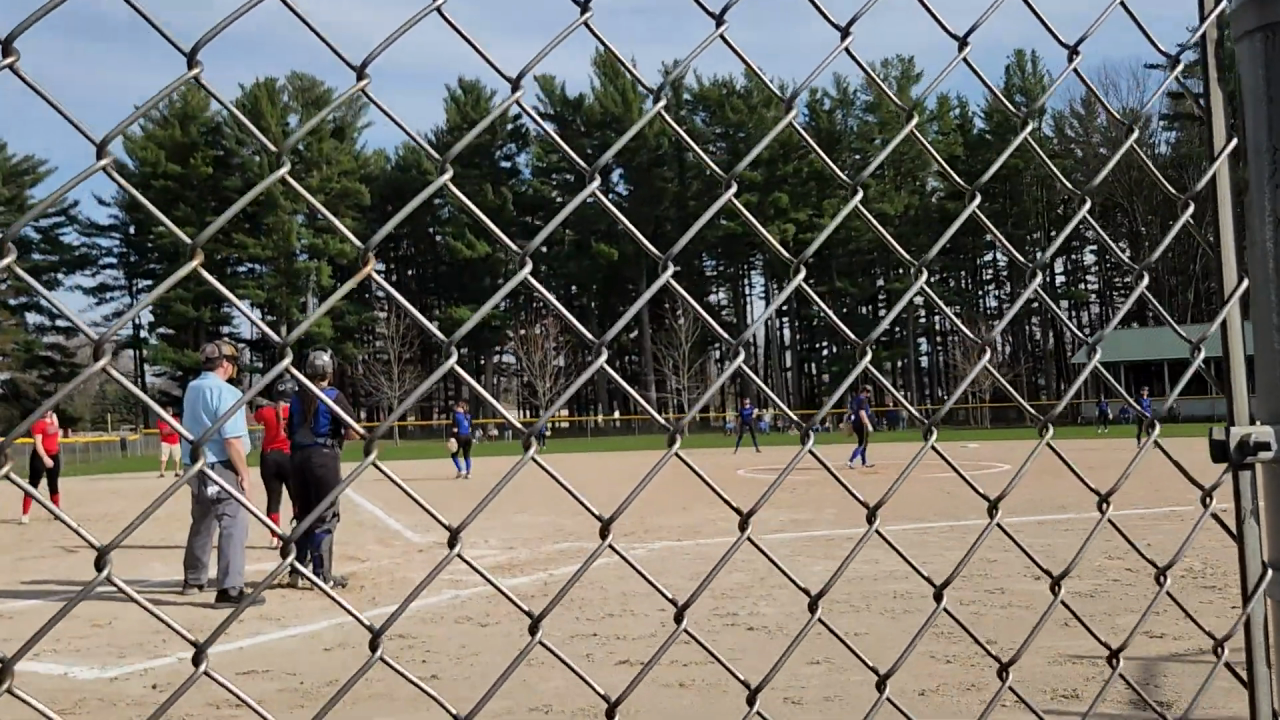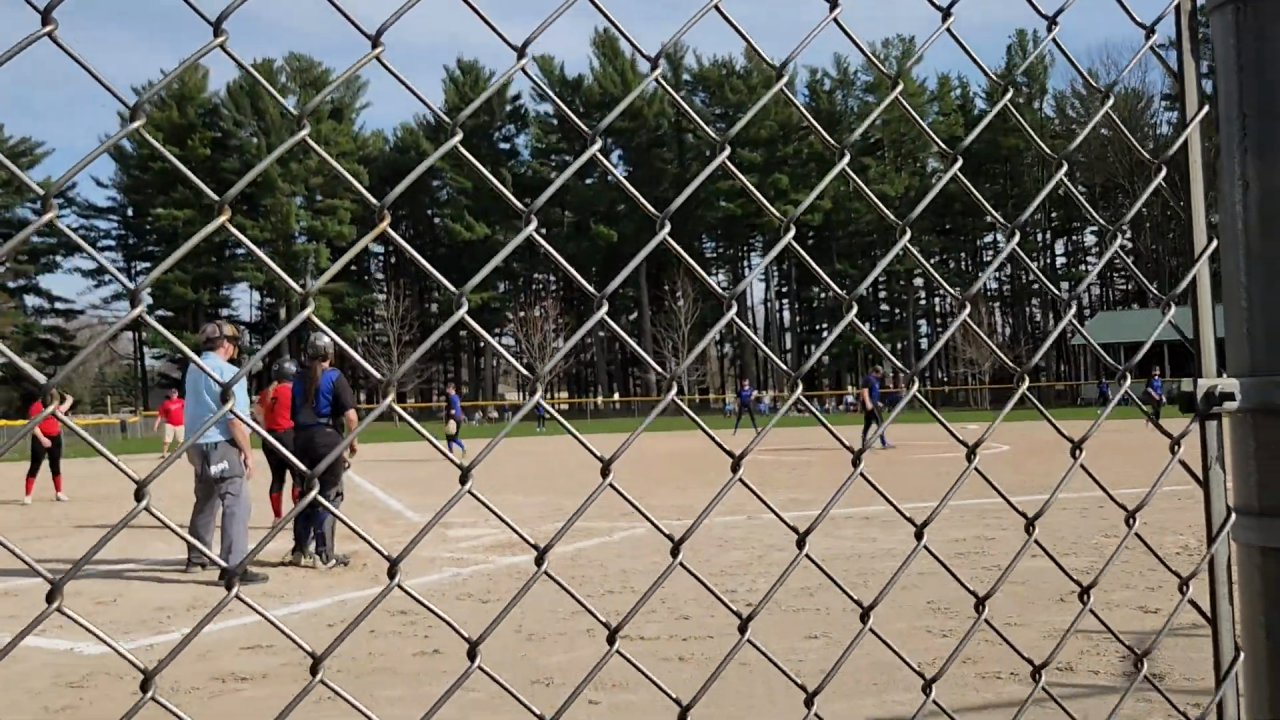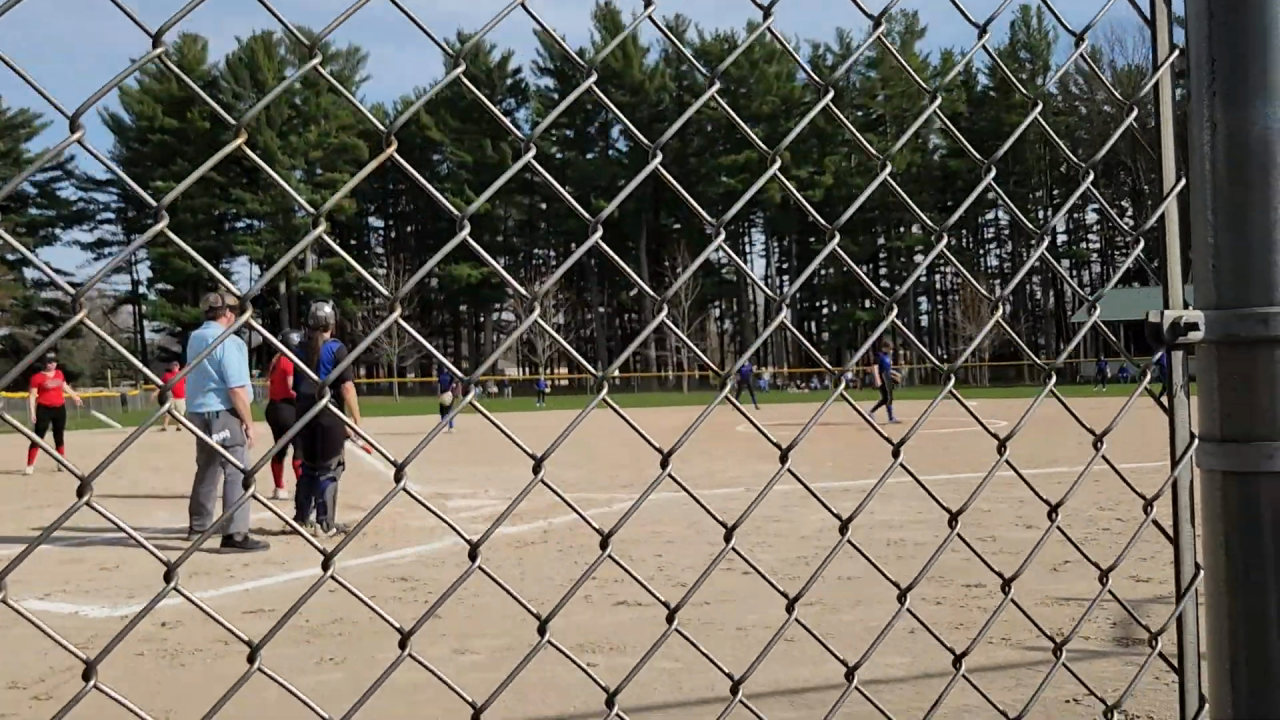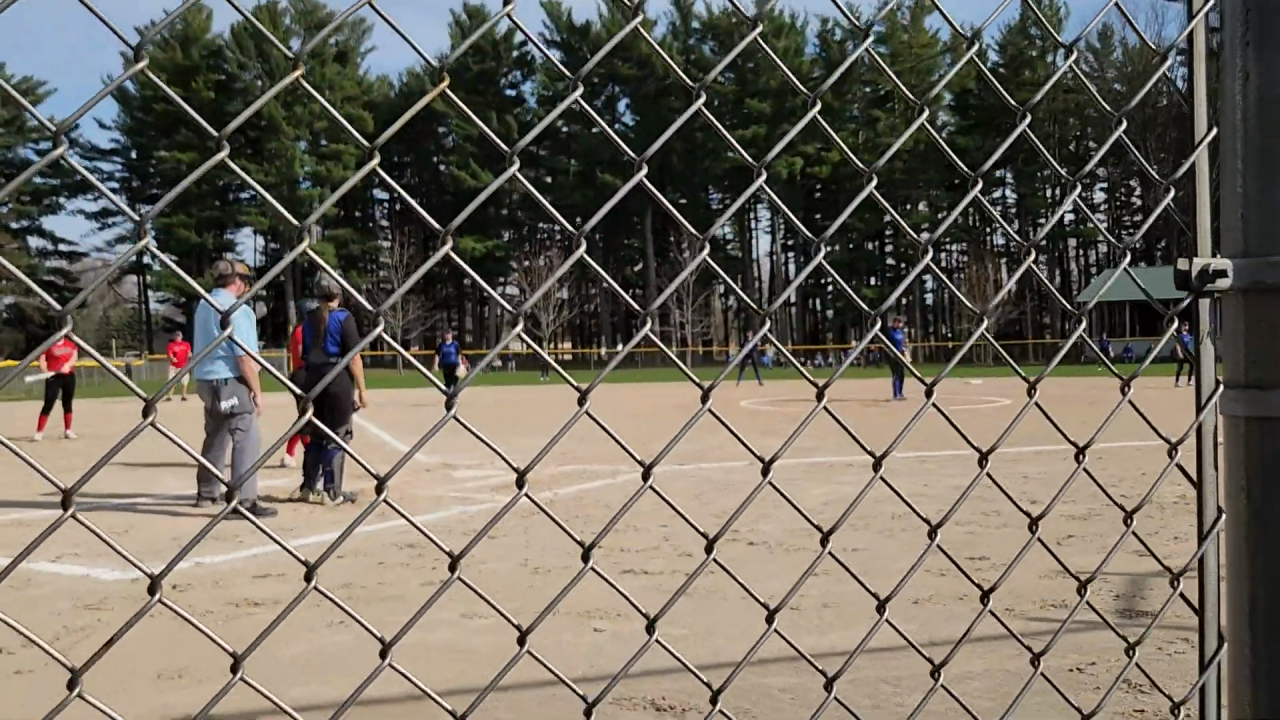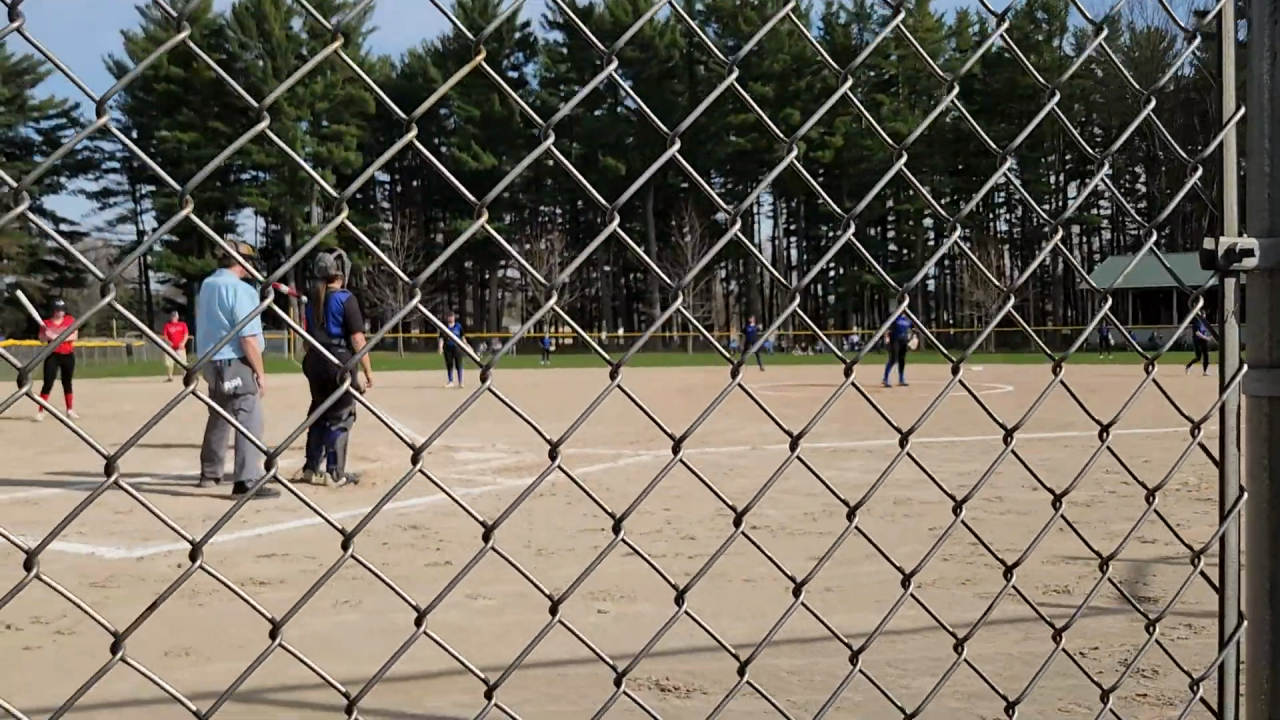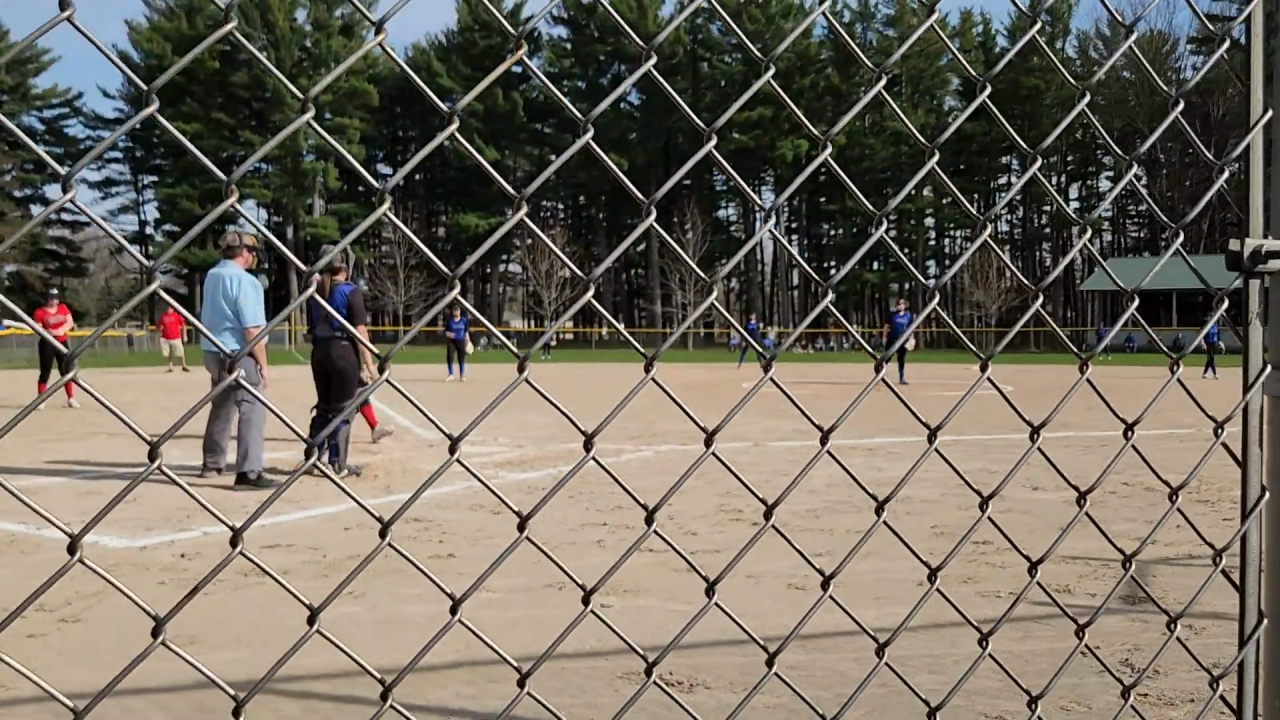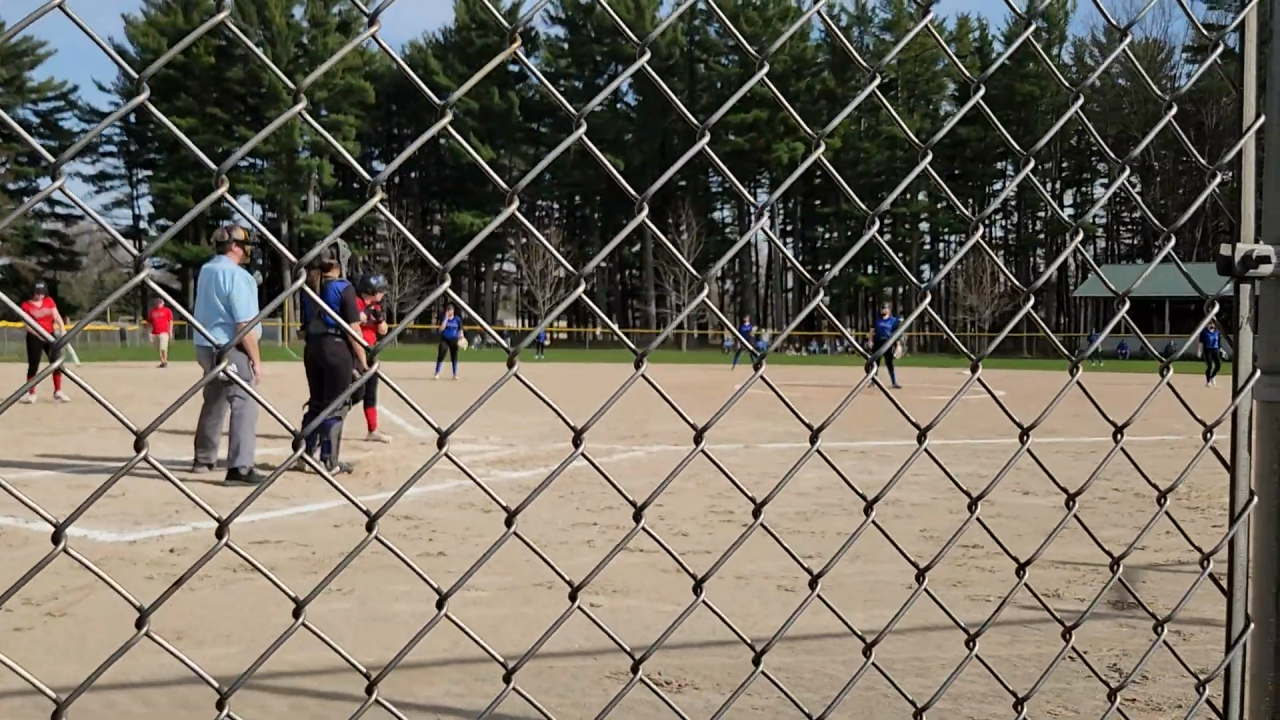
dt=0.3s
person 1, frame 1
left shoulder: (191, 388)
right shoulder: (225, 391)
right elbow: (232, 440)
right wrist: (244, 474)
left hip: (196, 465)
right hip: (218, 466)
left knee: (202, 523)
right knee: (234, 524)
left ankle: (193, 580)
right ankle: (229, 590)
person 1, frame 2
left shoulder: (193, 370)
right shoulder: (227, 371)
right elbow: (235, 420)
right wrist: (248, 453)
left hip: (198, 444)
right hip: (220, 446)
left knee: (205, 502)
right knee: (236, 503)
left ankle: (196, 558)
right ankle: (232, 568)
person 1, frame 3
left shoulder: (194, 338)
right shoulder: (229, 341)
right elbow: (236, 389)
right wrist: (249, 423)
left hip: (198, 413)
right hip: (222, 414)
left knee: (207, 470)
right knee: (238, 472)
left ankle: (198, 526)
right ankle: (235, 535)
person 1, frame 4
left shoulder: (202, 306)
right shoulder: (237, 310)
right elbow: (244, 357)
right wrist: (257, 391)
left hip: (206, 380)
right hip: (230, 382)
left knee: (215, 438)
right knee: (246, 439)
left ankle: (206, 493)
right ankle: (244, 502)
person 1, frame 5
left shoulder: (206, 285)
right shoulder: (241, 289)
right elbow: (248, 338)
right wrist: (260, 372)
left hip: (210, 361)
right hip: (234, 362)
left knee: (218, 418)
right knee: (250, 420)
left ankle: (210, 473)
right ankle: (246, 483)
person 1, frame 6
left shoulder: (211, 276)
right shoulder: (244, 280)
left elbow: (217, 316)
right elbow: (252, 329)
right wrist: (263, 364)
left hip: (213, 351)
right hip: (237, 354)
left knee: (221, 408)
right knee: (252, 410)
left ankle: (212, 464)
right ankle: (248, 473)
person 1, frame 7
left shoulder: (205, 270)
right shoulder: (237, 275)
right elbow: (245, 324)
right wrist: (256, 360)
left hip: (205, 346)
right hip: (230, 349)
left knee: (213, 404)
right knee: (244, 406)
left ankle: (203, 459)
right ankle: (239, 469)
person 2, frame 1
left shoulder: (297, 398)
right shoulder: (334, 396)
left elbow: (291, 433)
right elbow: (354, 432)
right wrist: (339, 431)
left hip: (298, 458)
right hip: (324, 458)
left knee: (303, 516)
right knee: (325, 518)
left ankle: (297, 573)
right ankle: (323, 576)
person 2, frame 2
left shoulder: (299, 379)
right shoulder: (335, 377)
left elbow: (295, 415)
right elbow: (350, 416)
right wrist: (353, 440)
left hip: (302, 440)
right hip: (327, 438)
right knee: (328, 498)
left ankle: (300, 551)
right ankle: (324, 555)
person 2, frame 3
left shoulder: (302, 349)
right shoulder: (336, 348)
left elbow: (297, 386)
right elbow: (347, 387)
left wrist: (304, 408)
right wrist: (357, 418)
left hip: (304, 409)
right hip: (330, 409)
left knee: (308, 466)
right knee: (329, 467)
left ankle: (302, 519)
right ankle: (325, 524)
person 2, frame 4
left shoulder: (309, 319)
right shoulder: (343, 317)
left elbow: (306, 355)
right elbow: (353, 357)
right wrist: (362, 389)
left hip: (311, 379)
right hip: (337, 379)
left knee: (316, 435)
right knee: (337, 437)
left ankle: (308, 488)
right ankle: (332, 492)
person 2, frame 5
left shoulder: (313, 299)
right shoulder: (345, 298)
left elbow: (312, 335)
right elbow: (357, 338)
right wrist: (367, 370)
left hip: (316, 361)
right hip: (340, 360)
left knee: (320, 415)
right knee: (340, 418)
left ankle: (311, 469)
right ankle: (335, 473)
person 2, frame 6
left shoulder: (317, 292)
right shoulder: (350, 291)
left elbow: (313, 328)
right elbow: (359, 331)
right wrist: (368, 363)
left hip: (319, 352)
right hip: (344, 352)
left knee: (324, 407)
right knee: (342, 410)
left ankle: (315, 460)
right ankle: (338, 465)
person 2, frame 7
left shoulder: (310, 288)
right shoulder: (343, 288)
left elbow: (307, 324)
right elbow: (353, 328)
right wrist: (362, 360)
left hip: (312, 349)
right hip: (337, 349)
left knee: (316, 404)
right knee: (335, 406)
left ankle: (307, 455)
right ankle: (329, 462)
